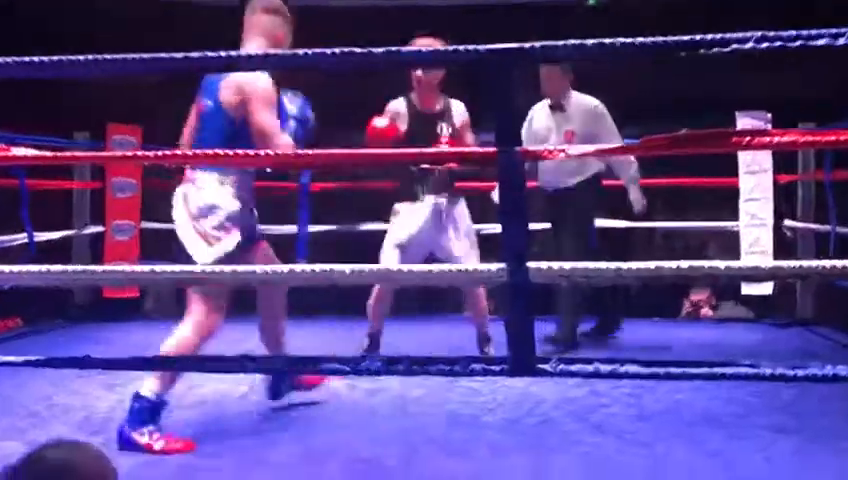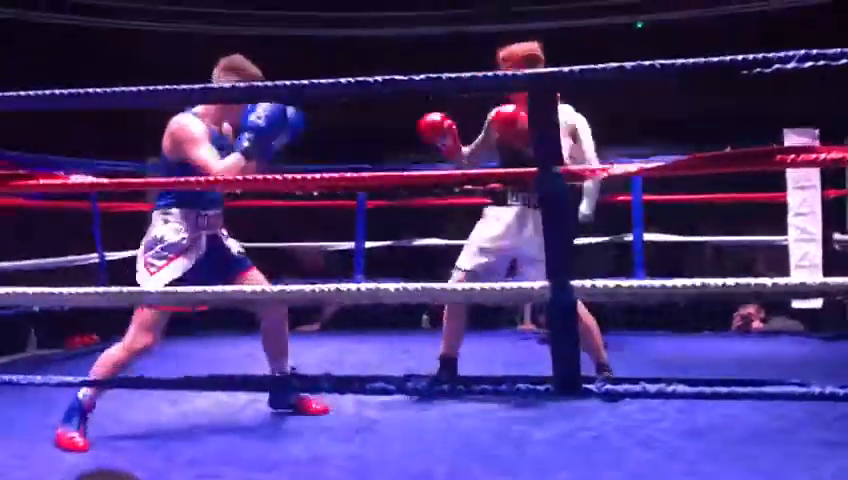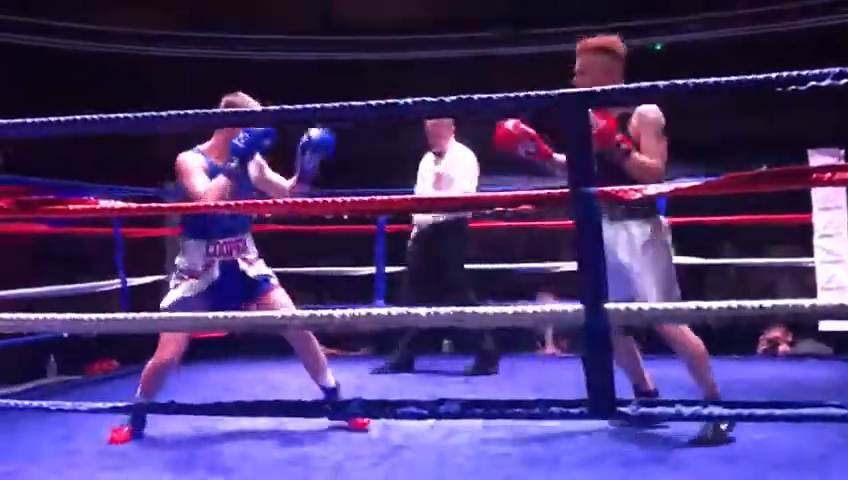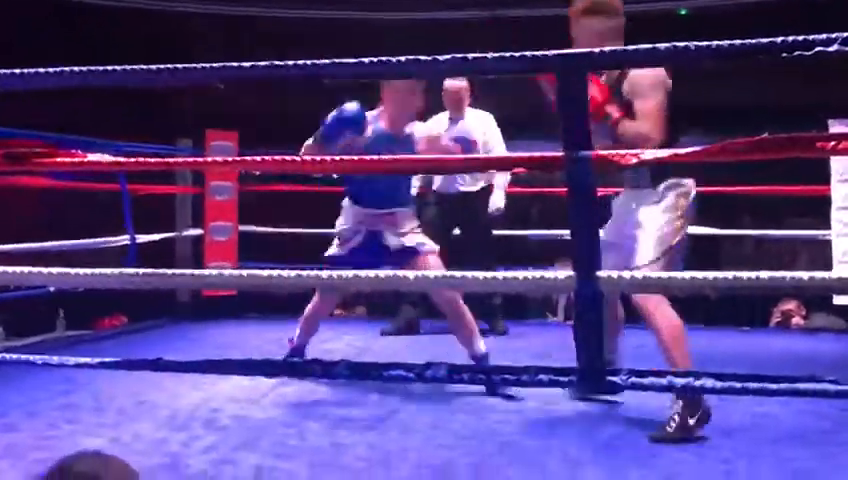
dt=1s
person 1, frame 1
left shoulder: (219, 73)
right shoulder: (252, 79)
left elbow: (188, 143)
right elbow: (274, 153)
right wrist: (293, 132)
left hip: (225, 198)
right hip: (213, 204)
left knee: (274, 282)
right knee: (204, 320)
left ankle: (282, 373)
right ankle: (140, 422)
person 1, frame 2
left shoulder: (223, 129)
right shoulder: (185, 126)
left elbow: (246, 173)
right elbow: (222, 176)
left wrist: (269, 142)
right wrist: (252, 138)
left hip: (213, 238)
right hip: (176, 242)
left knee: (274, 309)
right knee: (141, 339)
left ankle: (284, 392)
right ankle: (75, 416)
person 1, frame 3
left shoulder: (251, 160)
right shoulder: (190, 161)
left elbow: (288, 194)
right elbow: (210, 200)
left wrist: (306, 162)
right wrist: (238, 158)
left hip: (245, 262)
right hip: (200, 267)
left knee: (299, 329)
right knee: (168, 354)
left ankle: (335, 401)
right ankle: (136, 419)
person 1, frame 4
left shoulder: (422, 136)
right shoulder: (356, 126)
right elbow: (309, 156)
right wrist: (325, 134)
left hip: (402, 228)
right hip: (356, 228)
left knee: (447, 296)
right knee: (324, 302)
left ankle: (484, 367)
right ankle: (295, 354)
person 2, frame 1
left shoulder: (456, 111)
right shoulder: (397, 109)
right wrist: (382, 145)
left hip: (449, 206)
right hip: (411, 207)
right knee: (387, 278)
left ankle: (484, 342)
right ankle: (372, 341)
person 2, frame 2
left shoulder: (562, 115)
right shoulder: (498, 119)
right elbow: (467, 161)
left wrist: (527, 141)
right wrist: (447, 143)
left hip: (542, 216)
right hip: (502, 215)
right knee: (458, 286)
left ankle: (604, 371)
right ankle: (447, 367)
person 2, frame 3
left shoulder: (644, 113)
right shoulder: (592, 114)
left elbow: (655, 175)
left wrist: (614, 143)
right wrist: (535, 148)
left hip: (640, 230)
right hip: (604, 229)
left knee: (667, 323)
right ankle: (648, 398)
person 2, frame 4
left shoulder: (645, 74)
right shoulder: (600, 77)
left elbow: (651, 141)
right elbow: (590, 131)
left wrist: (605, 110)
right wrist: (558, 91)
left hip: (661, 192)
right hip: (632, 194)
left knee: (645, 293)
left ankle: (692, 403)
right ankle: (604, 370)
person 3, frame 1
left shoulder: (589, 108)
right shoulder: (537, 113)
left elbow: (615, 149)
left wrist: (633, 187)
left hip: (581, 190)
right hip: (552, 193)
left knee: (573, 255)
right knee: (578, 256)
left ankle: (566, 330)
right ankle: (607, 319)
person 3, frame 2
left shoulder: (574, 122)
right shoulder: (540, 125)
left elbow: (591, 164)
left wrist: (590, 201)
right wrist: (521, 196)
left hip: (569, 198)
right hip: (547, 200)
left knee: (561, 259)
right knee: (550, 260)
right ankle: (560, 325)
person 3, frame 3
left shoulder: (463, 158)
right shoulder: (428, 160)
left elbow: (459, 196)
left wrist: (429, 217)
right wrist: (417, 230)
left hip: (447, 233)
right hip: (426, 234)
left knee: (457, 295)
right knee: (417, 294)
left ankle: (487, 354)
right ankle: (405, 355)
person 3, frame 4
left shoulder: (483, 121)
right shoulder: (434, 124)
left wrist: (498, 191)
right wrist: (410, 190)
left hip: (475, 198)
right hip: (442, 198)
left knee: (480, 258)
left ankle: (492, 317)
right ankle: (409, 317)
